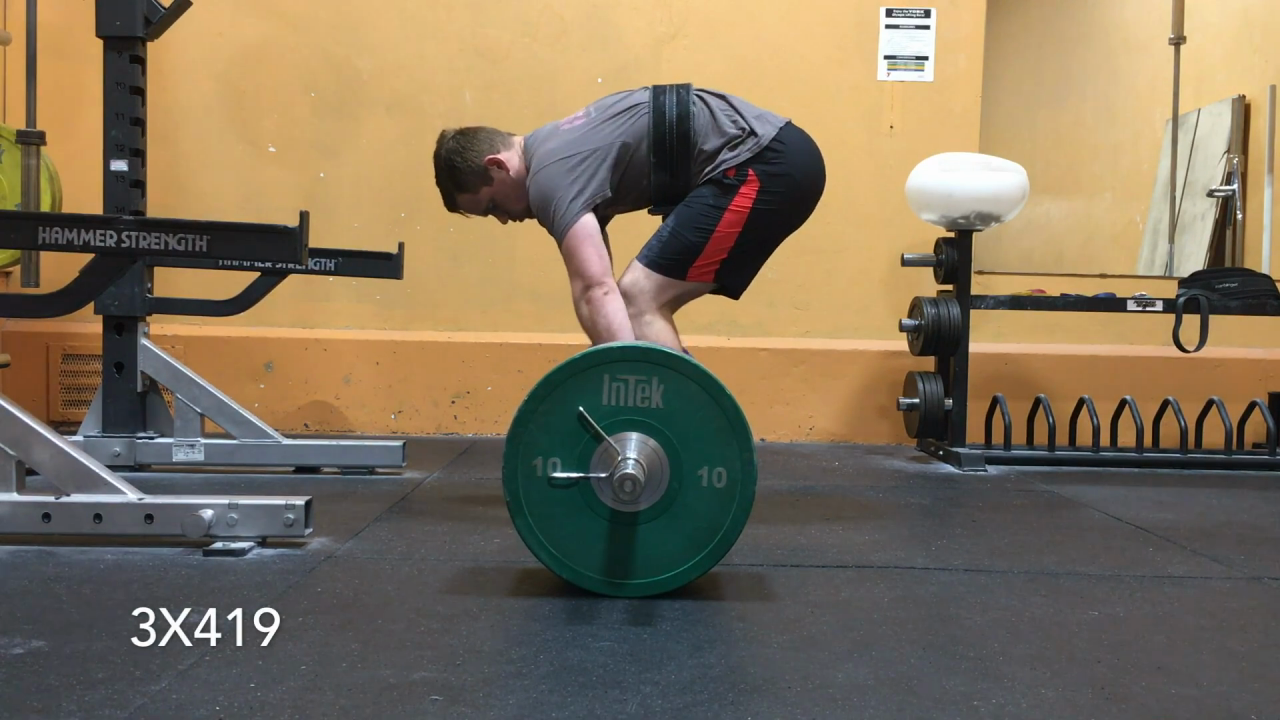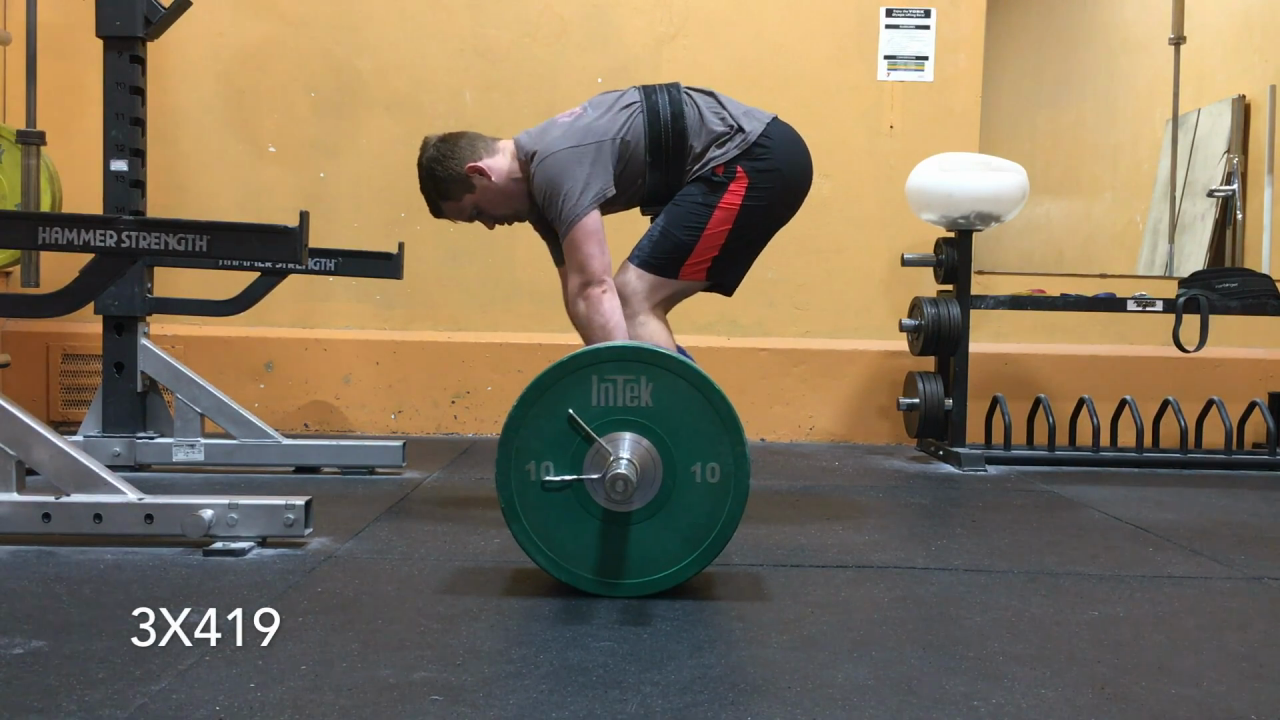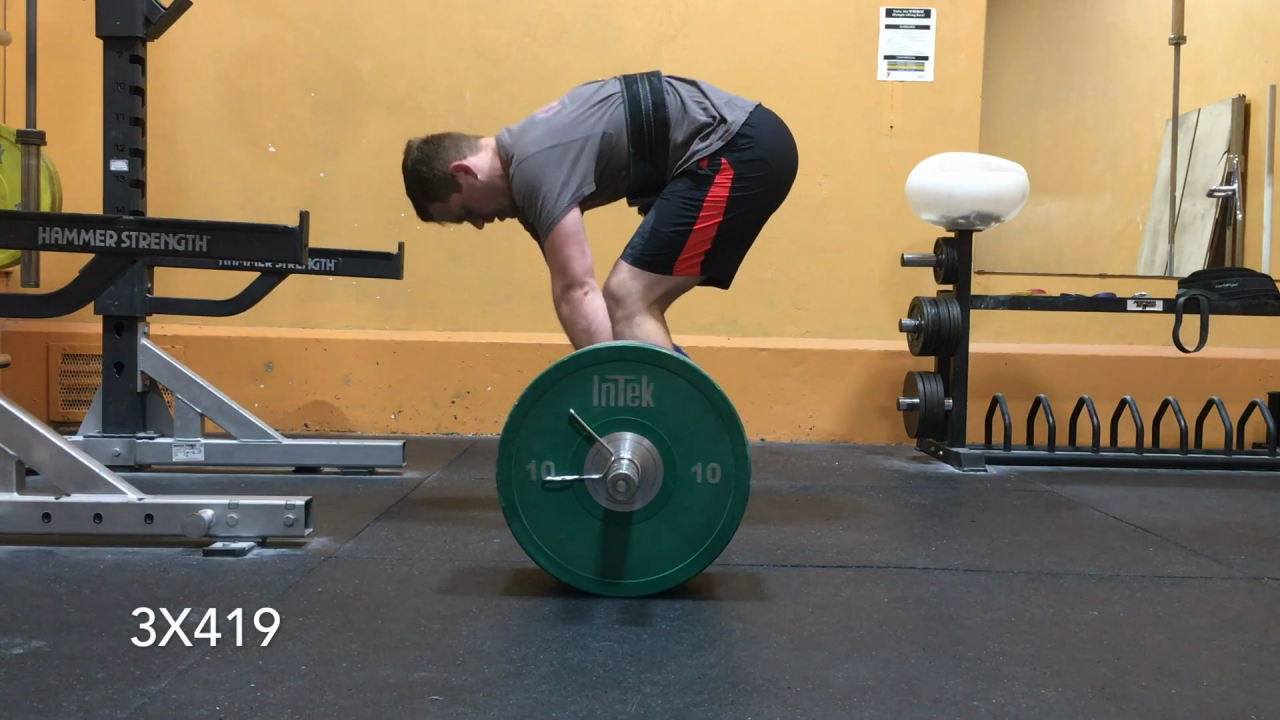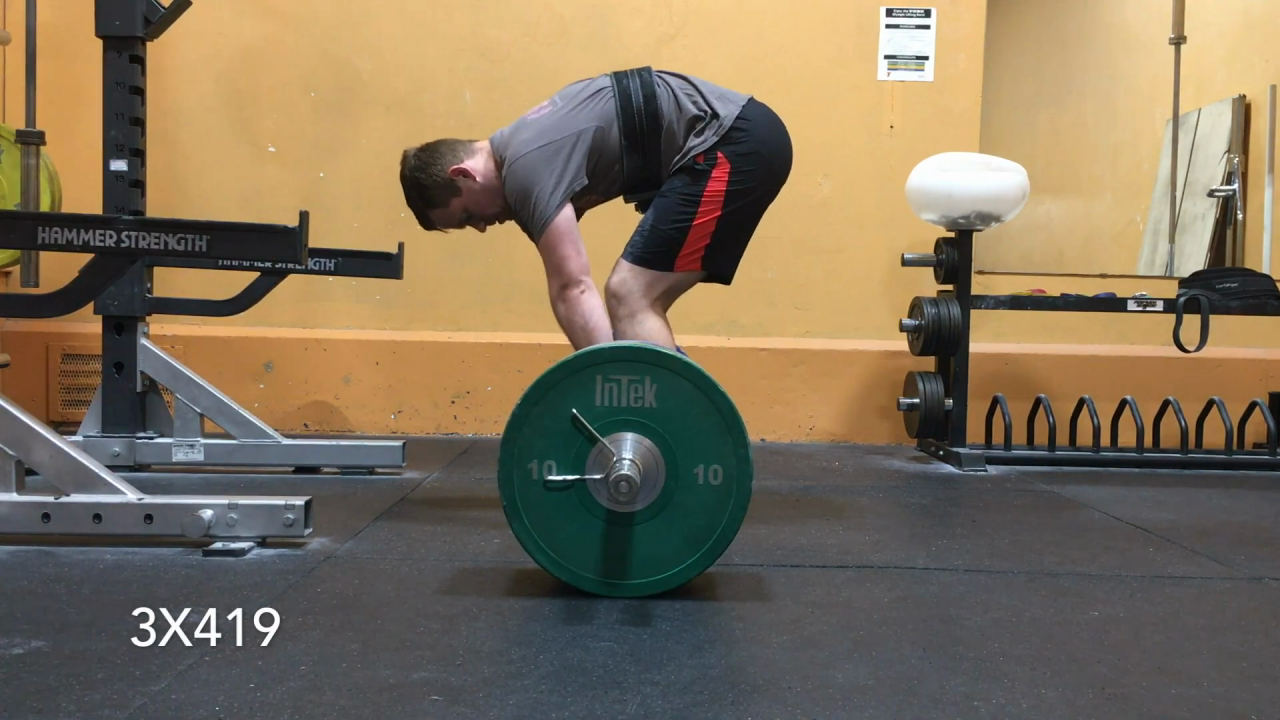
dt=0.4s
person 1, frame 1
left shoulder: (551, 175)
right shoulder: (563, 163)
left elbow: (594, 290)
right elbow: (597, 288)
left hip: (767, 162)
right hip: (775, 159)
left knee: (639, 299)
right knee: (645, 303)
person 1, frame 2
left shoulder: (553, 165)
right shoulder: (543, 183)
left elbow: (593, 288)
right elbow: (580, 289)
left hip: (755, 158)
right hip: (762, 157)
left knee: (634, 301)
right knee: (638, 303)
person 1, frame 3
left shoulder: (534, 168)
right shoulder: (528, 163)
left elbow: (576, 289)
right elbow: (575, 288)
left hip: (741, 150)
right hip: (747, 144)
left knee: (627, 299)
right knee: (635, 301)
person 1, frame 4
left shoulder: (527, 167)
right shoulder: (525, 155)
left elbow: (572, 288)
right elbow: (572, 287)
left hip: (735, 142)
right hip: (743, 138)
left knee: (630, 295)
right knee: (640, 299)
